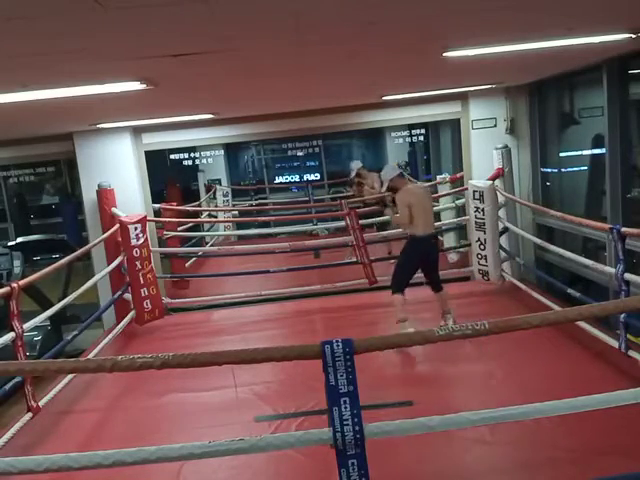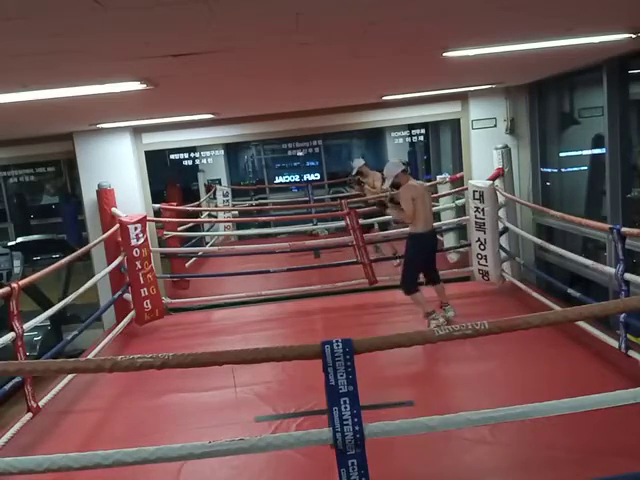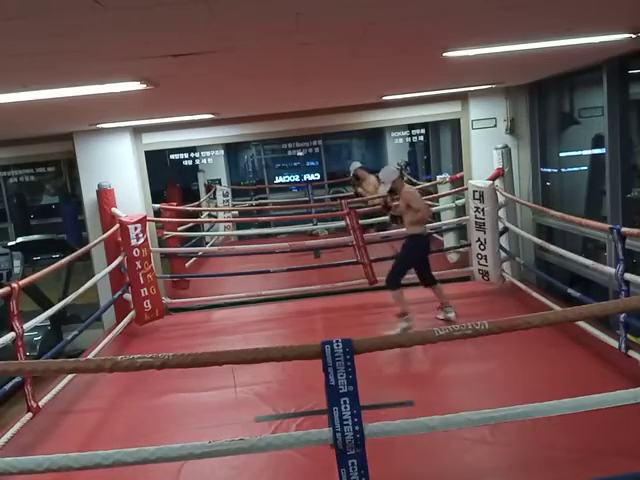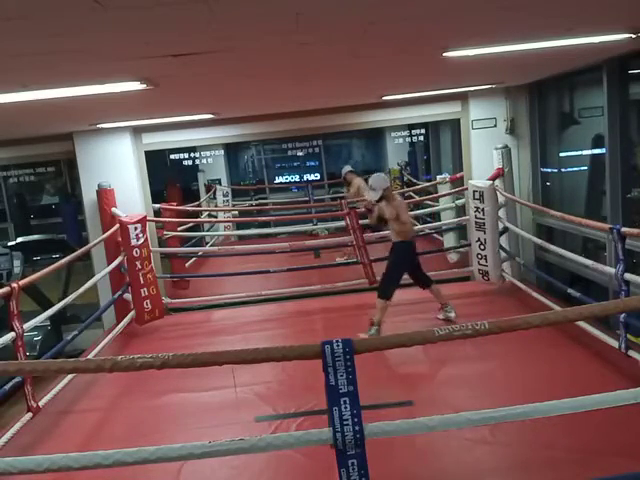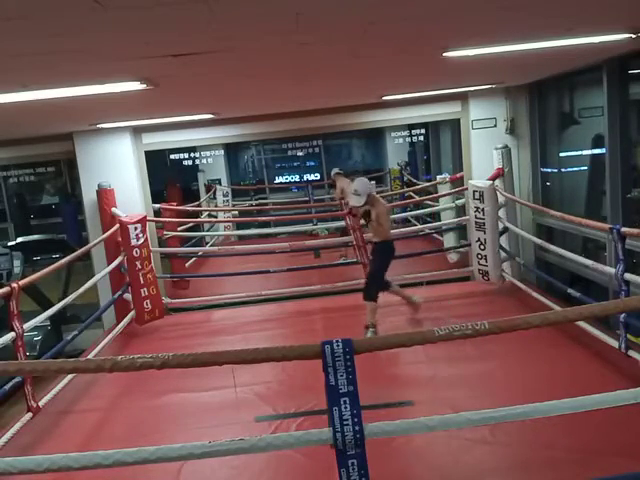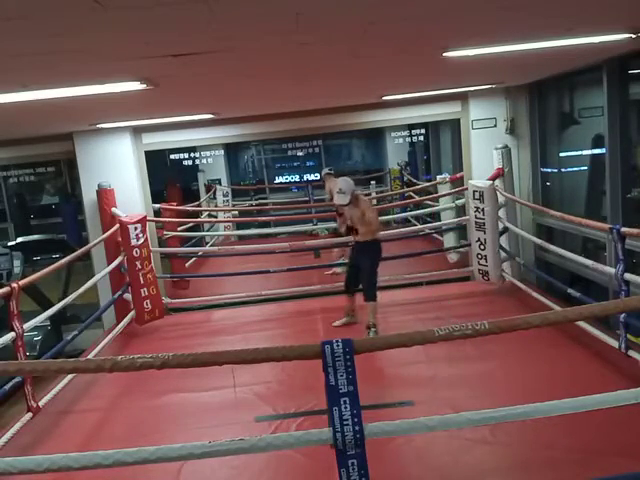
dt=0.2s
person 1, frame 1
left shoulder: (401, 195)
right shoulder: (424, 189)
left elbow: (405, 223)
left wrist: (389, 212)
left hip: (416, 242)
right hip: (432, 240)
left knee: (397, 285)
right knee: (434, 281)
left ankle: (402, 323)
right ankle: (448, 318)
person 1, frame 2
left shoulder: (405, 190)
right shoulder: (422, 186)
left elbow: (408, 218)
left wrist: (390, 209)
right wrist: (397, 206)
left hip: (418, 239)
right hip: (430, 236)
left knee: (408, 284)
right knee: (432, 276)
left ankle: (433, 317)
right ankle: (447, 309)
person 1, frame 3
left shoulder: (407, 193)
right shoulder: (406, 193)
left elbow: (426, 213)
right elbow: (403, 211)
left wrist: (405, 216)
right wrist: (391, 207)
left hip: (415, 241)
right hip: (420, 240)
left knee: (392, 280)
right knee: (427, 277)
left ankle: (405, 319)
right ankle: (447, 309)
person 1, frame 4
left shoulder: (397, 204)
right shoulder: (382, 201)
left elbow: (409, 230)
right elbow: (374, 221)
left wrist: (390, 223)
right wrist: (370, 211)
left hip: (403, 248)
right hip: (402, 246)
left knee: (385, 287)
right knee: (422, 279)
left ankle: (375, 328)
right ankle: (447, 309)
person 1, frame 5
left shoulder: (380, 206)
right shoulder: (361, 201)
left elbow: (385, 233)
left wrist: (371, 221)
right wrist: (355, 214)
left hip: (384, 247)
right hip: (378, 246)
left knee: (371, 287)
right knee: (379, 282)
left ankle: (371, 329)
right ankle: (411, 301)
person 1, frame 6
left shoulder: (364, 203)
right shoulder: (344, 203)
left elbow: (376, 228)
right elbow: (343, 226)
left wrist: (356, 229)
right wrist: (345, 226)
left hip: (371, 247)
right hip: (357, 246)
left knee: (368, 287)
right knee: (349, 285)
left ankle: (372, 328)
right ankle: (350, 315)
